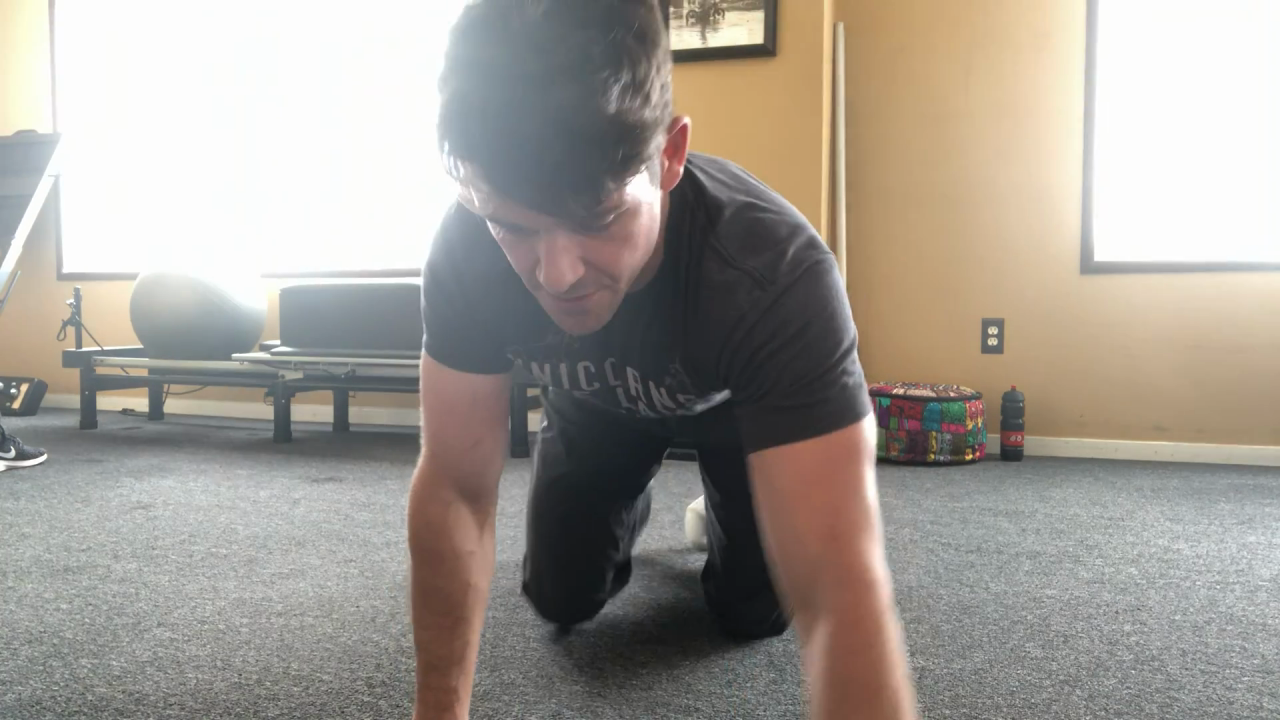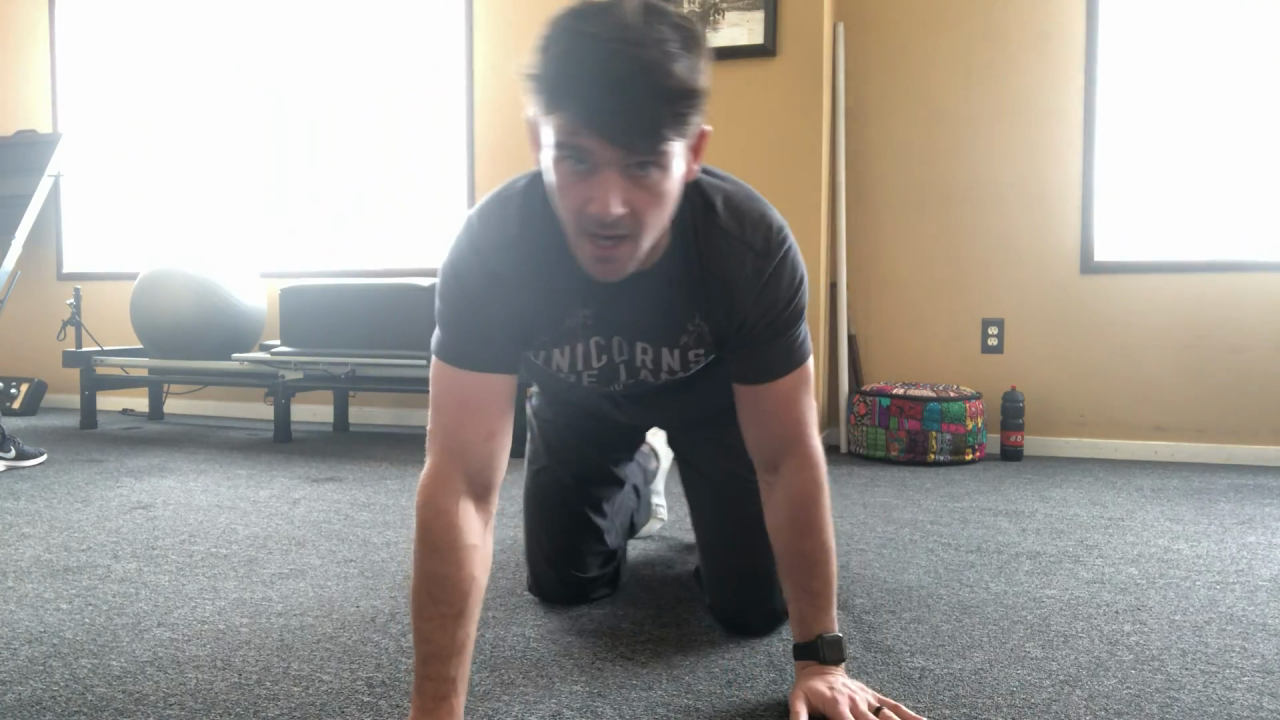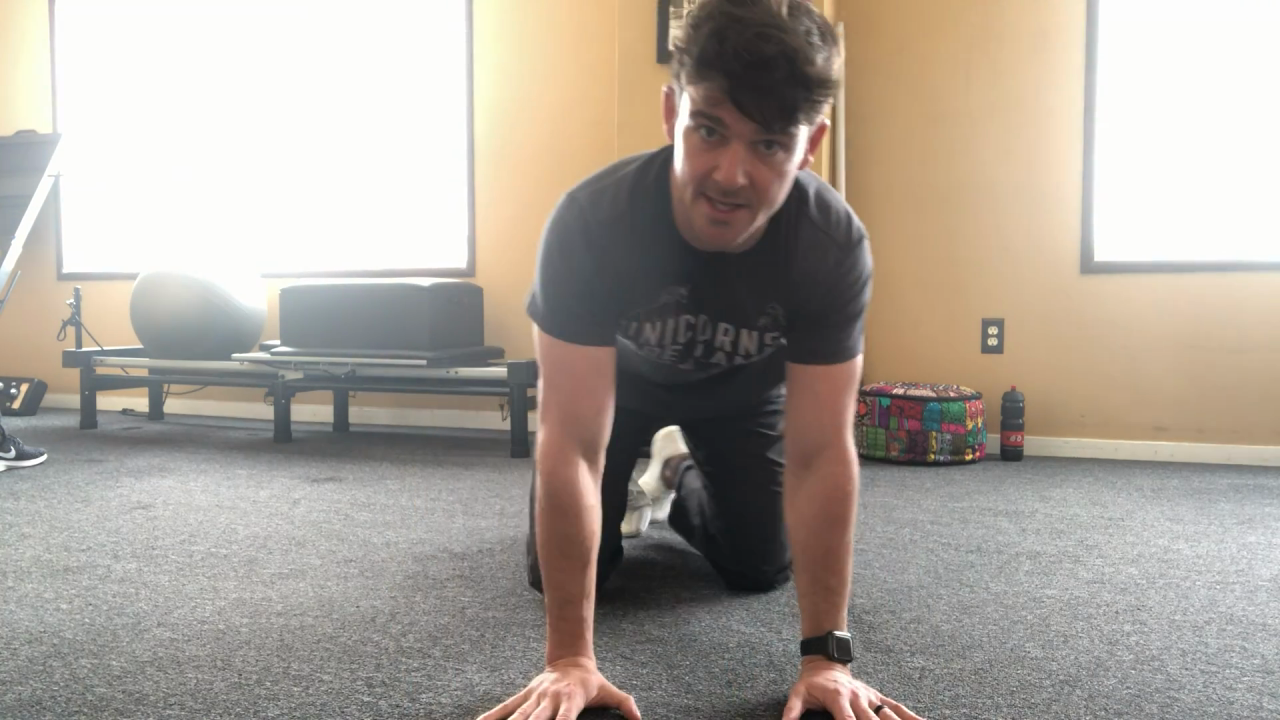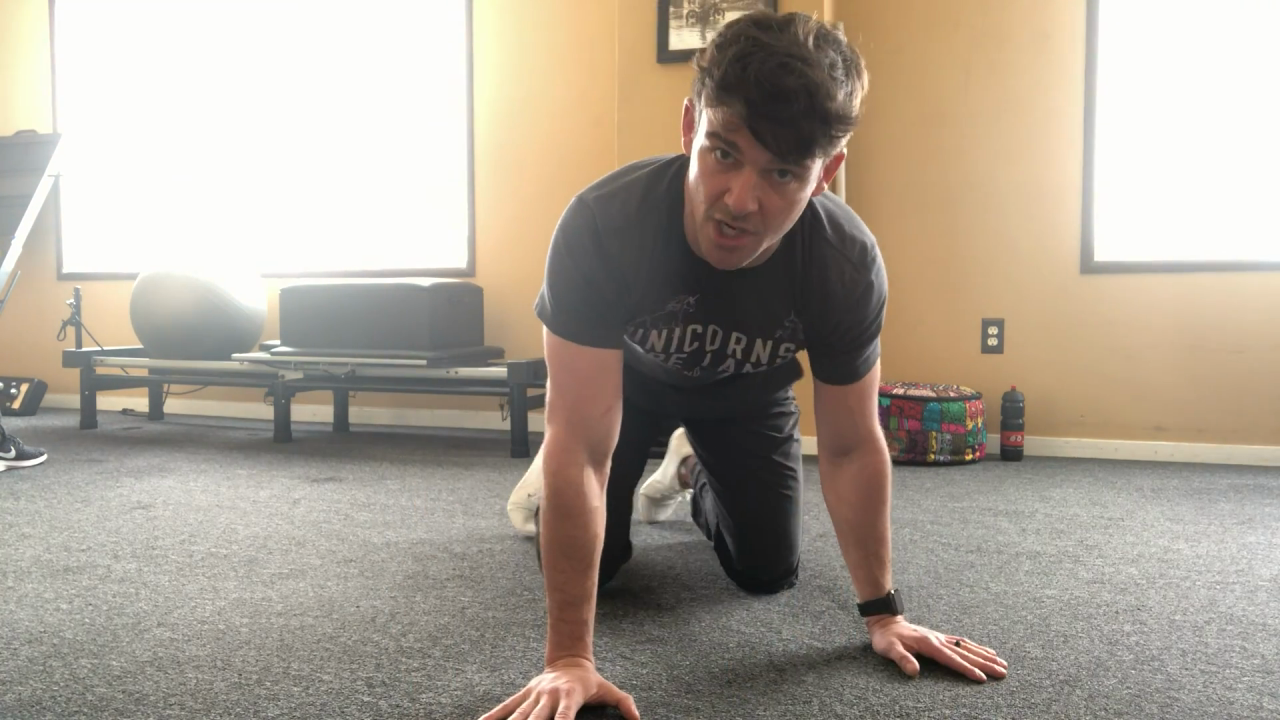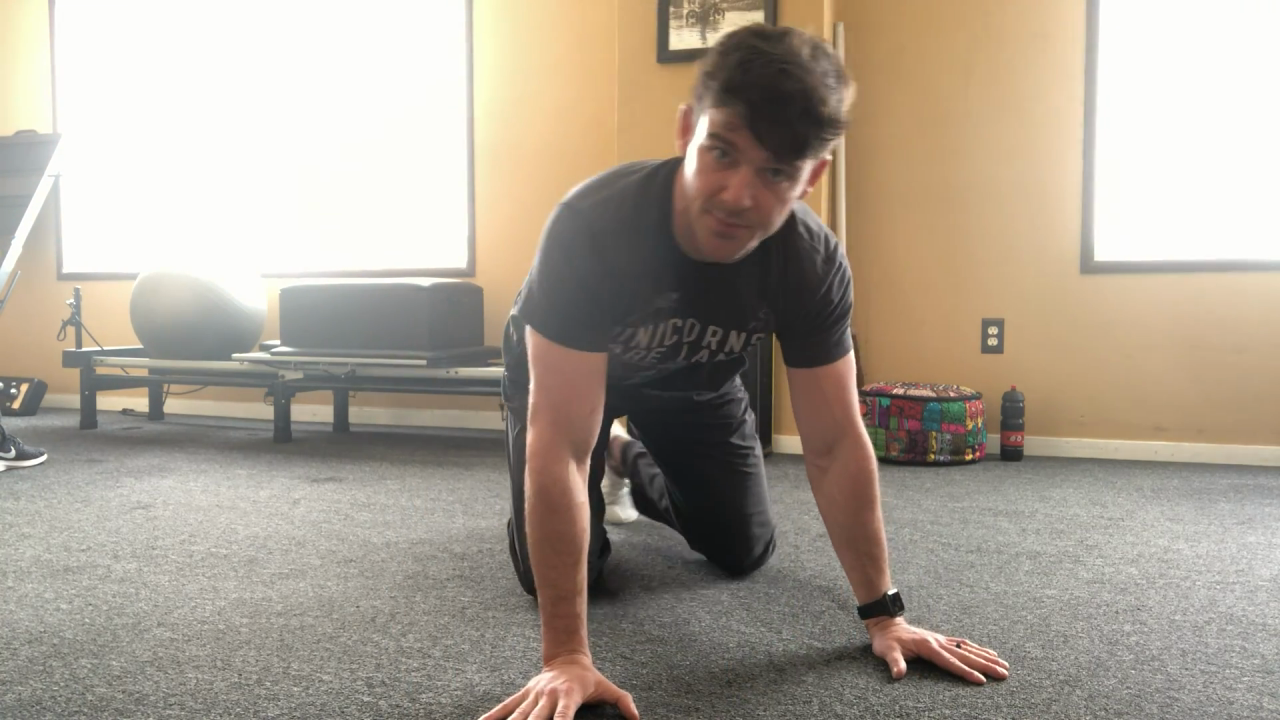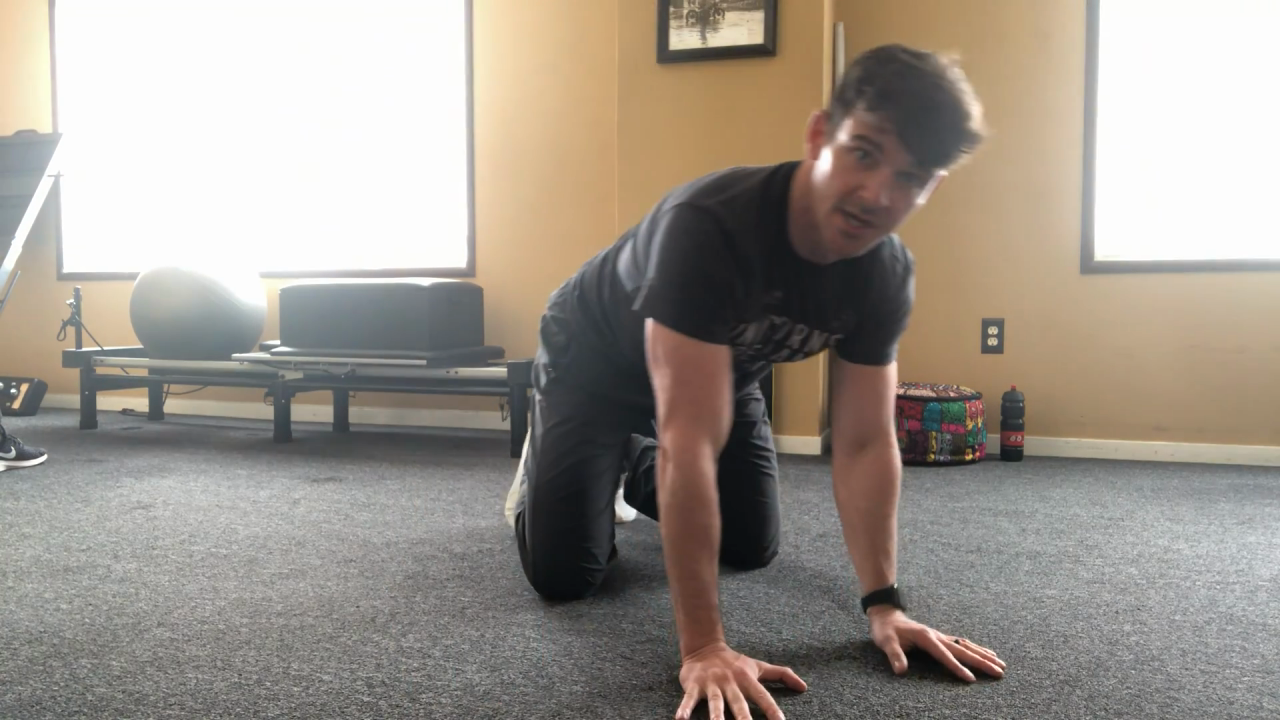
dt=0.5s
person 1, frame 1
left shoulder: (776, 271)
right shoulder: (467, 250)
left elbow: (838, 594)
right elbow: (455, 487)
left hip: (738, 403)
right hip: (594, 404)
left knee: (752, 613)
right knee: (561, 599)
left ankle: (728, 511)
right ankle: (624, 505)
person 1, frame 2
left shoulder: (752, 247)
right shoulder: (492, 245)
left elbow: (788, 459)
right elbow: (458, 483)
left wrist: (820, 658)
left hip: (718, 391)
right hip: (581, 395)
left knee: (754, 610)
right knee: (563, 585)
left ankle: (700, 490)
right ankle: (637, 475)
person 1, frame 3
left shoulder: (834, 244)
right shoulder: (593, 220)
left elbow: (820, 453)
right elbow: (571, 446)
left wrist: (825, 654)
right wrist: (568, 661)
left hip: (740, 385)
right hip: (615, 376)
left knee: (760, 569)
right knee: (560, 573)
left ankle: (679, 476)
right ankle: (632, 485)
person 1, frame 4
left shoulder: (847, 263)
right shoulder: (601, 225)
left elbow: (851, 448)
right elbow: (582, 448)
left wrist: (881, 611)
right wrist: (570, 658)
left hip: (747, 387)
right hip: (622, 373)
left knee: (769, 572)
right knee: (583, 564)
left ankle: (695, 476)
right ankle: (547, 483)
person 1, frame 5
left shoulder: (812, 262)
right shoulder: (591, 225)
left elbow: (835, 444)
right elbow: (560, 445)
left wrist: (882, 613)
right wrist: (566, 656)
left hip: (693, 376)
right hip: (562, 367)
left knee: (744, 550)
right knee: (553, 571)
left ankle: (631, 464)
person 1, frame 6
left shoulder: (885, 274)
right shoulder: (709, 223)
left elbow: (864, 444)
right elbow: (689, 442)
left wrist: (885, 602)
right wrist: (703, 647)
left hip: (718, 371)
right hip: (593, 358)
left knee: (753, 549)
right knee: (563, 573)
left ankle: (636, 471)
right ankle: (537, 465)
